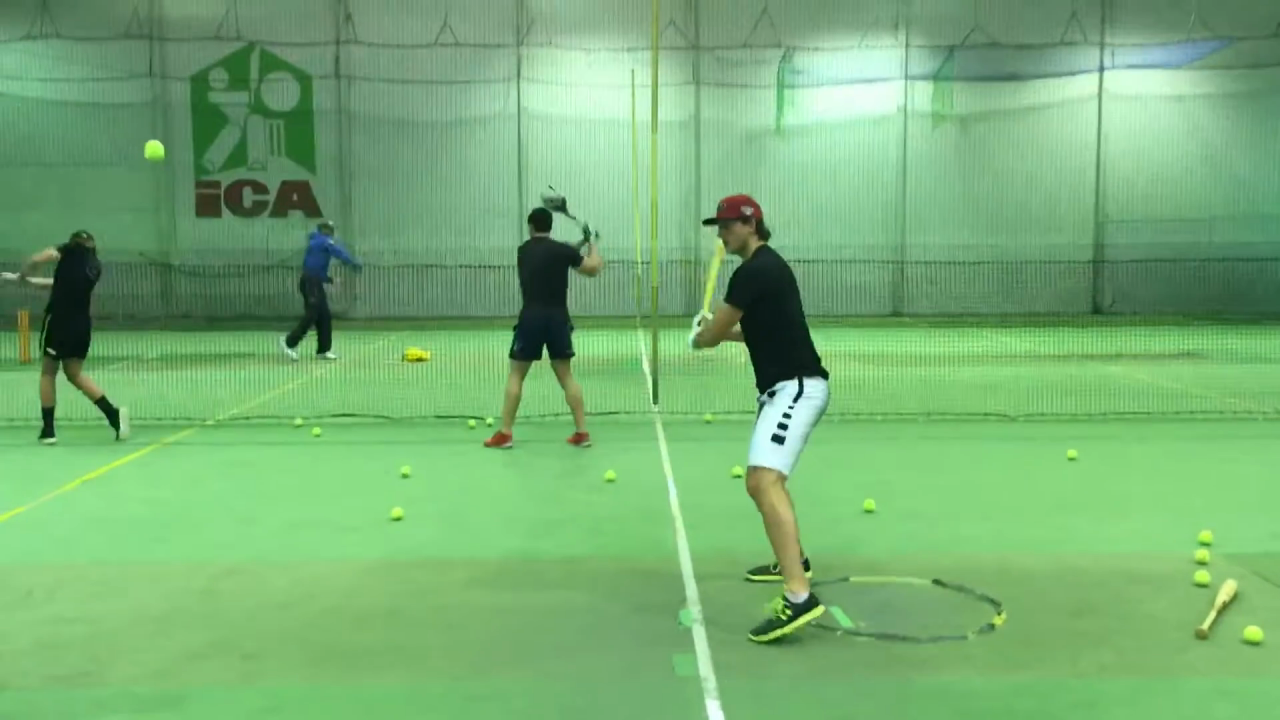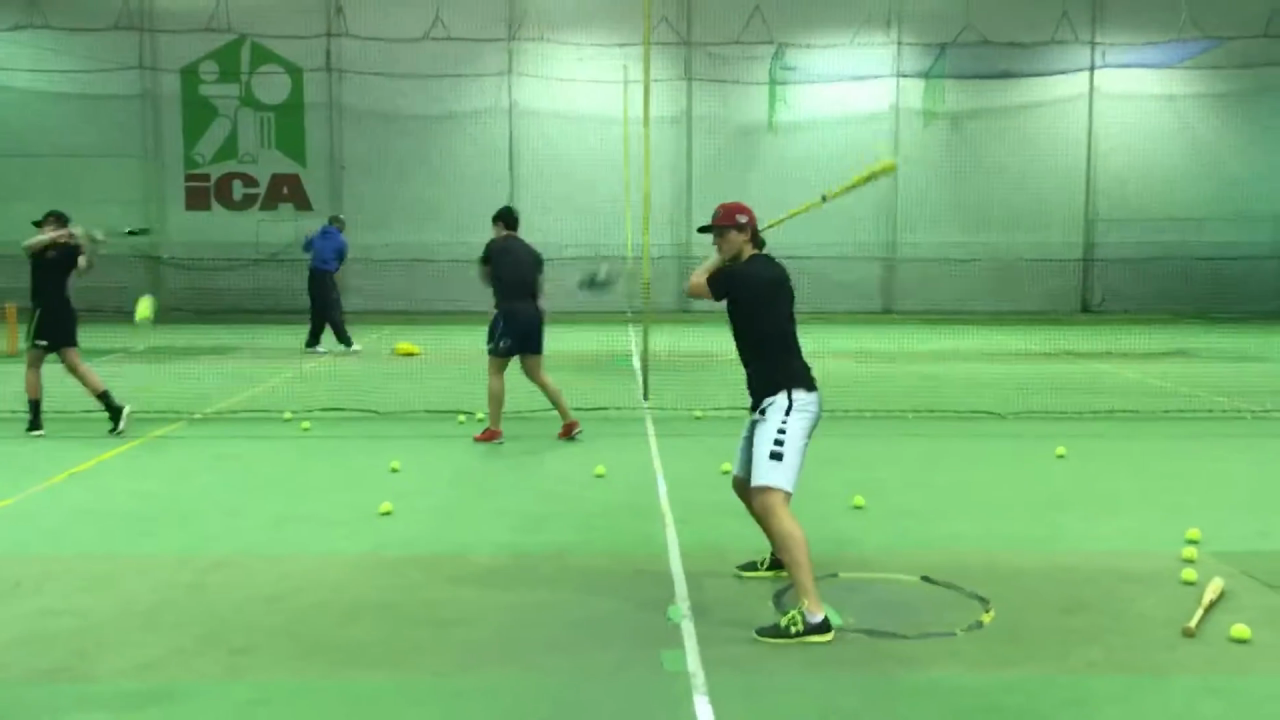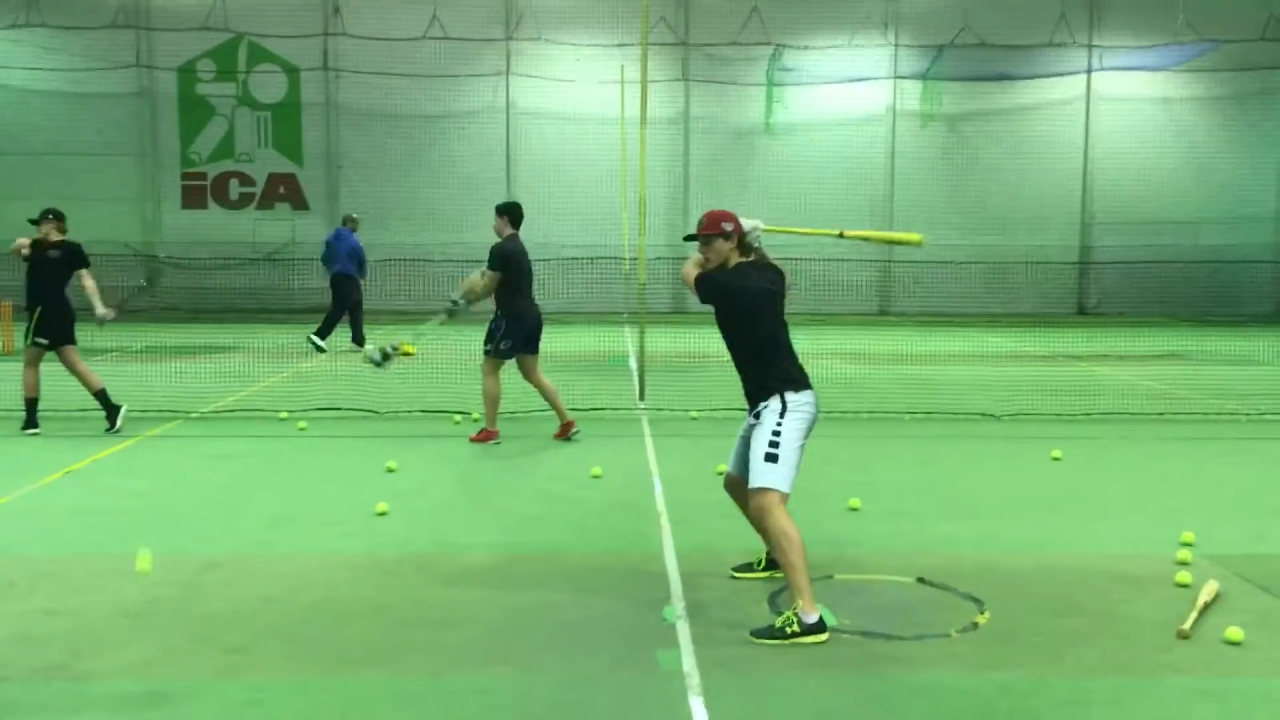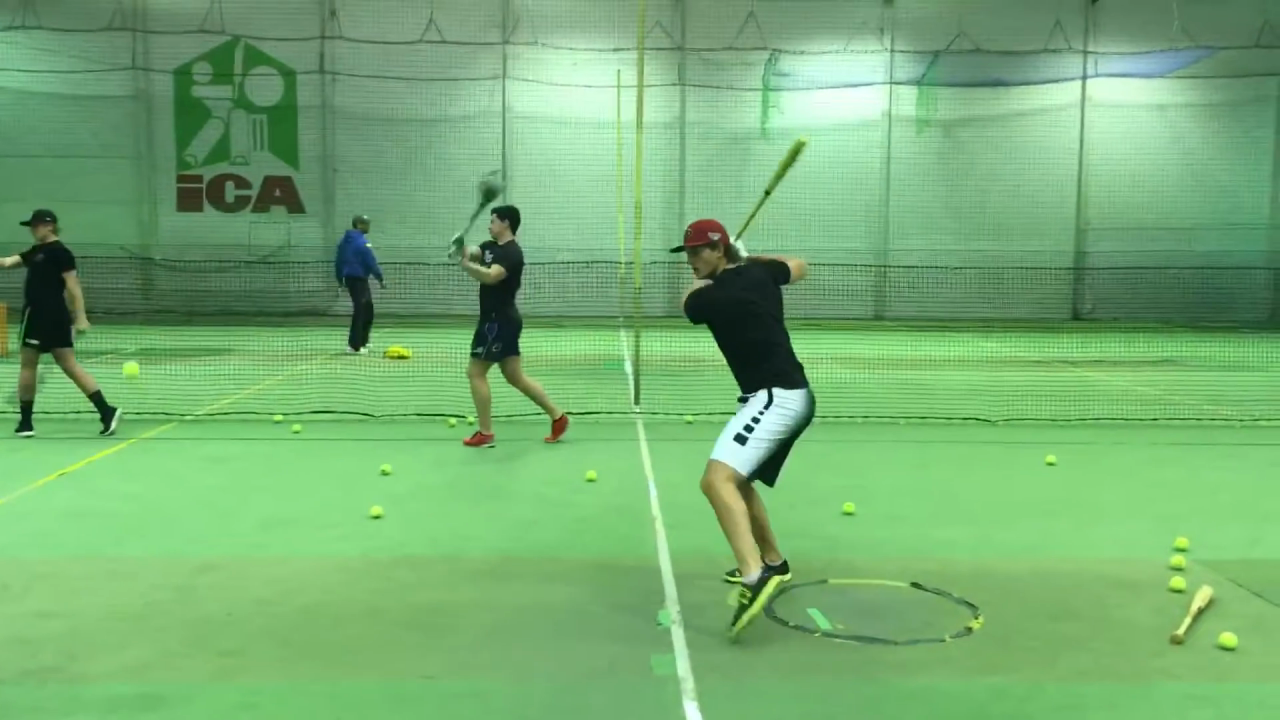
dt=0.3s
person 1, frame 1
left shoulder: (754, 271)
right shoulder: (765, 266)
left elbow: (715, 333)
left wrist: (698, 335)
right wrist: (716, 326)
left hip: (795, 387)
right hip: (787, 386)
left knee: (761, 480)
right knee: (769, 476)
left ankle: (797, 596)
right ankle: (793, 559)
person 1, frame 2
left shoulder: (740, 275)
right shoulder: (773, 271)
left elbow: (694, 285)
left wrist: (721, 259)
right wrist: (727, 255)
left hip: (787, 401)
right hip: (774, 399)
left knee: (770, 501)
right knee: (744, 484)
left ankle: (812, 615)
right ankle: (782, 557)
person 1, frame 3
left shoulder: (725, 284)
right shoulder: (767, 275)
left elbow: (687, 271)
left wrist: (739, 241)
right wrist: (755, 246)
left hip: (784, 403)
right hip: (773, 400)
left knee: (767, 502)
right knee: (736, 483)
left ankle: (807, 616)
right ankle: (777, 556)
person 1, frame 4
left shoulder: (706, 299)
right shoulder: (762, 273)
right elbow: (800, 267)
left wrist: (721, 269)
right wrist: (747, 259)
left hip: (774, 398)
right hip: (796, 397)
left knee: (716, 478)
right knee: (735, 477)
left ankle: (753, 574)
right ankle: (772, 560)
person 2, frame 1
left shoulder: (523, 250)
right shoulder: (562, 250)
right elbow: (593, 269)
left wrist: (580, 244)
right wrist: (590, 243)
left hip: (530, 319)
right hip: (557, 319)
left knee: (516, 375)
right knee: (566, 377)
left ankle: (505, 433)
right ankle: (582, 432)
person 2, frame 2
left shoulder: (494, 246)
right shoulder: (533, 253)
left elbow: (485, 277)
left hip: (509, 315)
right hip: (532, 314)
left knee: (495, 371)
right knee: (535, 373)
left ankle: (494, 430)
right ankle: (569, 422)
person 2, frame 3
left shoulder: (501, 249)
right shoulder: (514, 247)
left elbow: (488, 287)
right elbow: (483, 275)
left wrist: (465, 299)
right wrist: (461, 294)
left hip: (511, 317)
right hip: (529, 316)
left knee: (490, 370)
right knee: (532, 374)
left ankle: (491, 430)
right ankle: (566, 421)
person 2, frame 4
left shoulder: (513, 253)
right shoulder: (490, 246)
left elbow: (491, 277)
right elbow: (471, 254)
left wrist: (464, 263)
right wrist: (462, 251)
left hip: (499, 321)
right hip: (497, 321)
left knee: (475, 372)
right knee: (515, 376)
left ankle: (486, 433)
right ankle: (557, 416)
person 3, frame 1
left shoulder: (75, 249)
right shoulder: (94, 265)
left elbow: (40, 258)
left wrist: (22, 275)
right wrist: (29, 280)
left hip: (58, 319)
right hip: (81, 323)
left knee: (48, 373)
right knee: (76, 374)
left ankle: (48, 429)
right ankle: (113, 414)
person 3, frame 2
left shoulder: (70, 248)
right shoulder: (42, 245)
left elbow: (83, 267)
right elbow: (28, 245)
left wrist: (86, 244)
right wrist: (58, 235)
left hip: (50, 312)
right hip: (59, 313)
left knee: (33, 365)
right knee: (76, 365)
left ankle: (35, 421)
right ankle: (115, 410)
person 3, frame 3
left shoulder: (71, 249)
right shoulder: (37, 245)
left elbow: (86, 280)
right elbow: (16, 251)
left wrist: (98, 306)
right wrist: (20, 244)
left hip: (49, 311)
right hip: (43, 311)
left knee: (30, 363)
right knee: (74, 363)
left ankle: (31, 420)
right ankle: (112, 409)
person 3, frame 4
left shoulder: (59, 251)
right shoulder: (37, 251)
left elbow: (73, 285)
left wrist: (82, 317)
left hip: (41, 314)
right hip: (54, 316)
left knee: (28, 365)
right knee: (71, 365)
left ankle: (26, 422)
right ankle: (107, 411)
